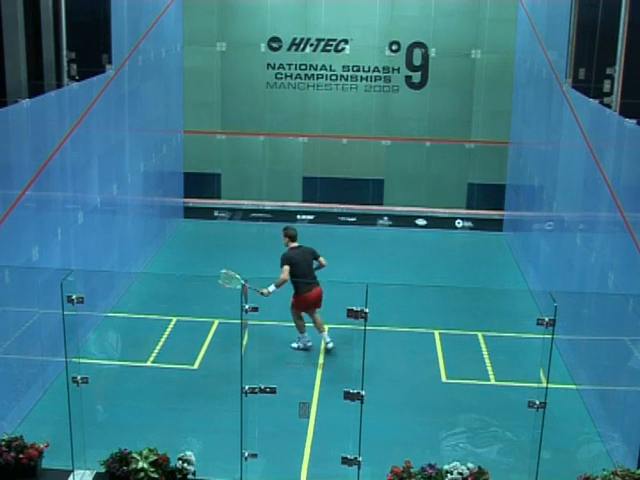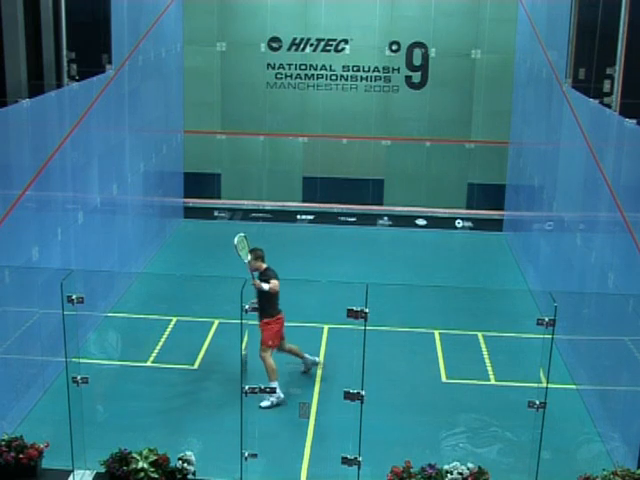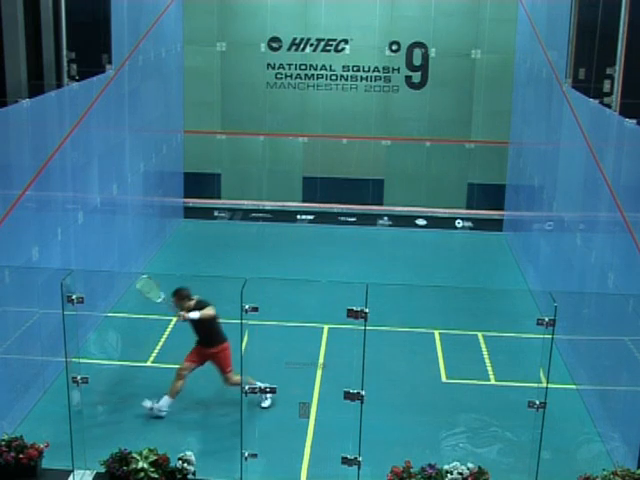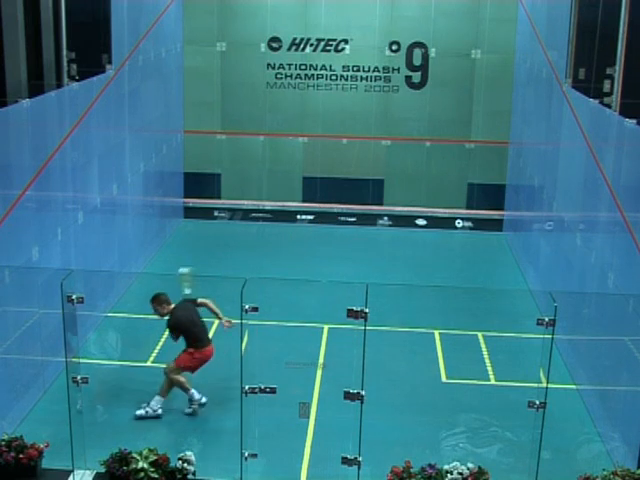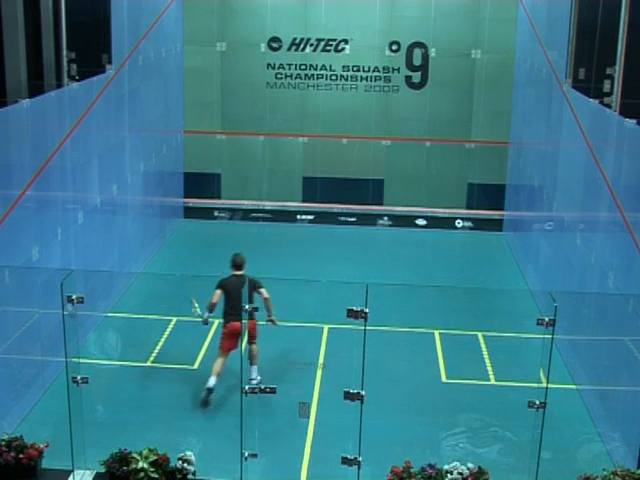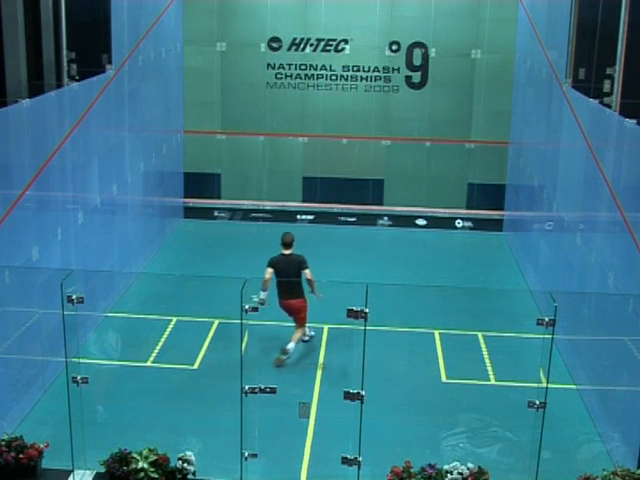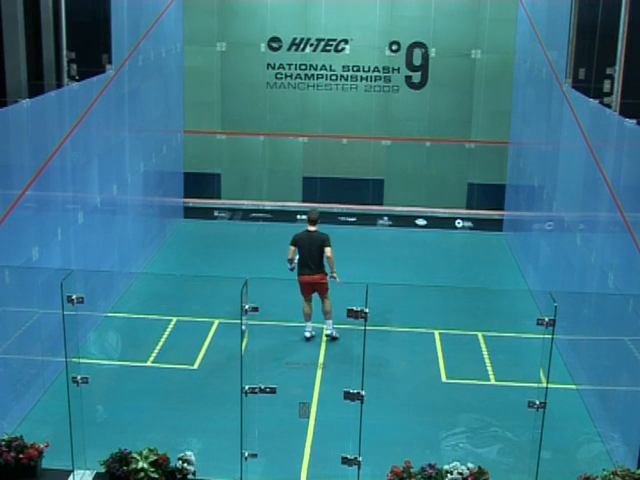
dt=0.4s
person 1, frame 1
left shoulder: (286, 256)
right shoulder: (309, 250)
left elbow: (284, 278)
right elbow: (323, 263)
left wrist: (270, 289)
left hip: (303, 294)
right hip: (317, 290)
left knee: (296, 313)
right knee: (313, 313)
left ankle: (305, 341)
right ankle: (327, 340)
person 1, frame 2
left shoulder: (268, 273)
right shoulder: (263, 274)
left elbow: (276, 288)
left wrist: (262, 286)
right wrist: (259, 304)
left hip: (272, 320)
right hip: (270, 318)
left knee: (265, 354)
right knee: (282, 346)
left ankle: (277, 393)
right ankle: (309, 360)
person 1, frame 3
left shoulder: (202, 305)
right shoulder: (190, 308)
left elbow: (212, 313)
left wrist: (190, 316)
left hip: (219, 347)
right hip: (202, 346)
left knee: (230, 379)
right knee: (181, 372)
right ankle: (162, 407)
person 1, frame 4
left shoulder: (173, 321)
right shoulder: (185, 303)
left elbow: (175, 338)
right elbow: (207, 302)
right wrist: (222, 319)
left hip: (200, 351)
right hip: (199, 346)
left knee: (170, 372)
right knee: (171, 371)
left ankle: (196, 397)
right ankle: (155, 407)
person 1, frame 5
left shoulder: (223, 282)
right shoulder: (253, 281)
left elbow: (214, 301)
right elbow: (266, 296)
left wrist: (207, 316)
right wrist: (270, 315)
left hip: (230, 324)
right hip: (249, 323)
left knee: (221, 357)
right knee: (252, 344)
left ankle: (211, 385)
right ankle: (254, 377)
person 1, frame 6
left shoulder: (273, 260)
right shoulder: (300, 259)
left elbow: (267, 278)
right elbow: (309, 277)
left wrist: (263, 295)
right wrist: (313, 290)
left hip: (283, 300)
right hip: (298, 300)
right knee: (300, 328)
left ankle: (307, 334)
right ankle: (287, 349)
person 1, frame 7
left shoulder: (297, 237)
right shoulder: (323, 237)
left elbow: (290, 257)
right elbow: (329, 255)
left wrist: (292, 265)
right wrist: (333, 272)
left hip: (303, 276)
right hip: (319, 276)
left knee: (307, 301)
right knee: (325, 300)
left ankle: (308, 331)
right ankle: (329, 329)
